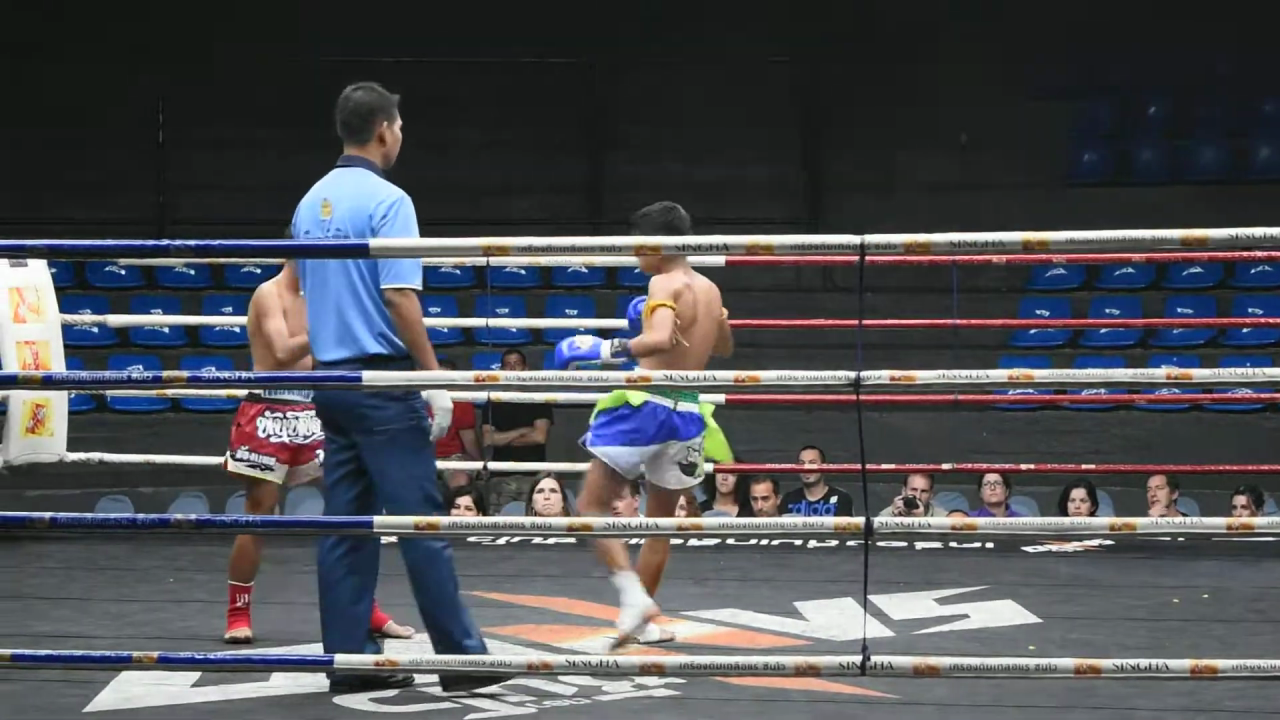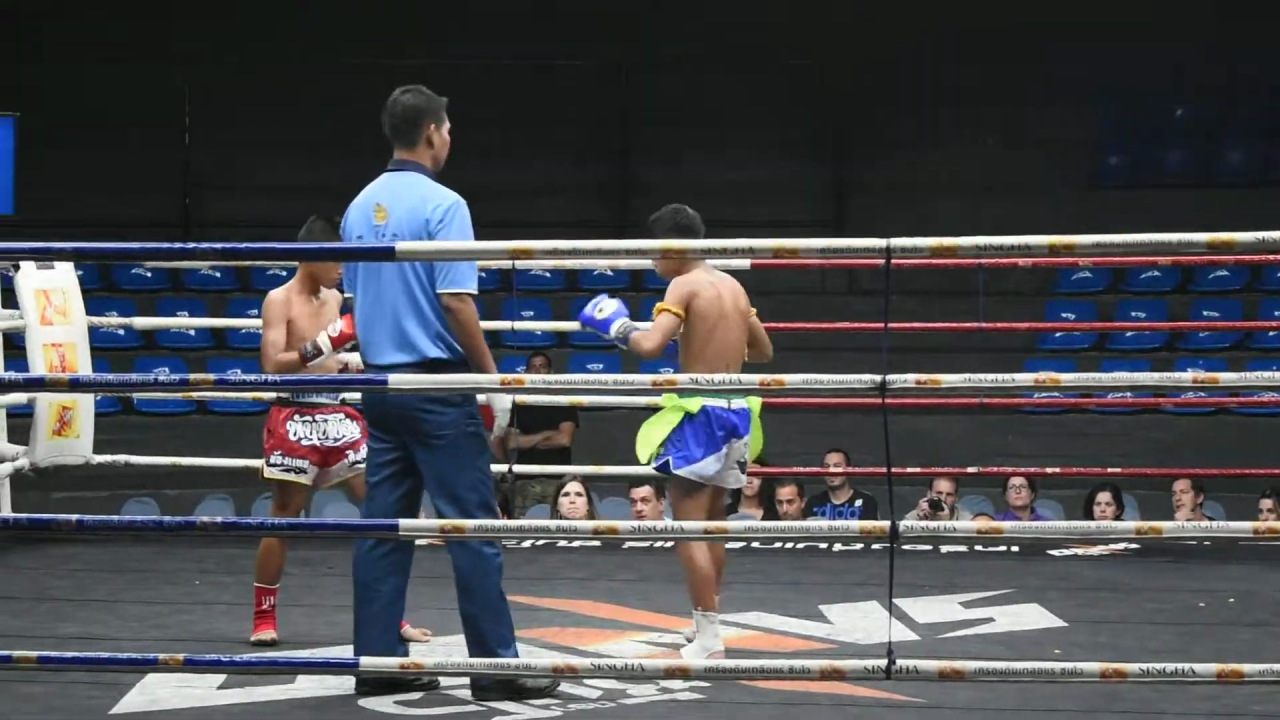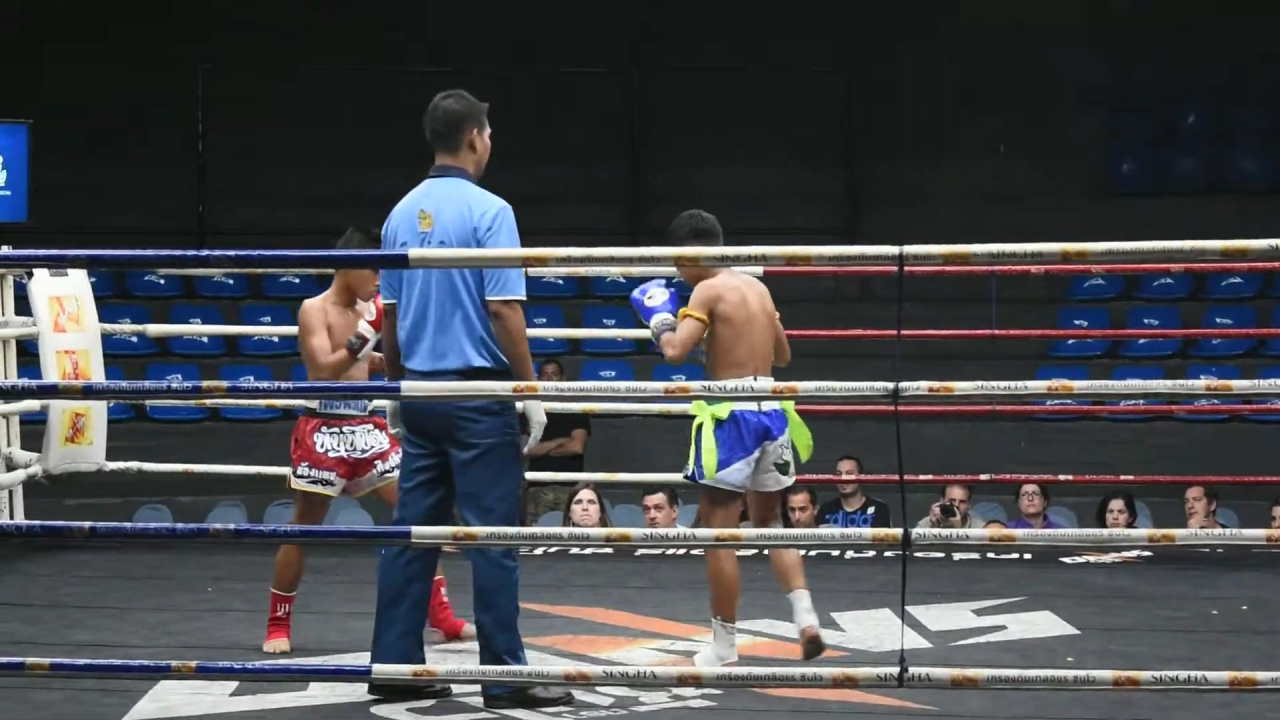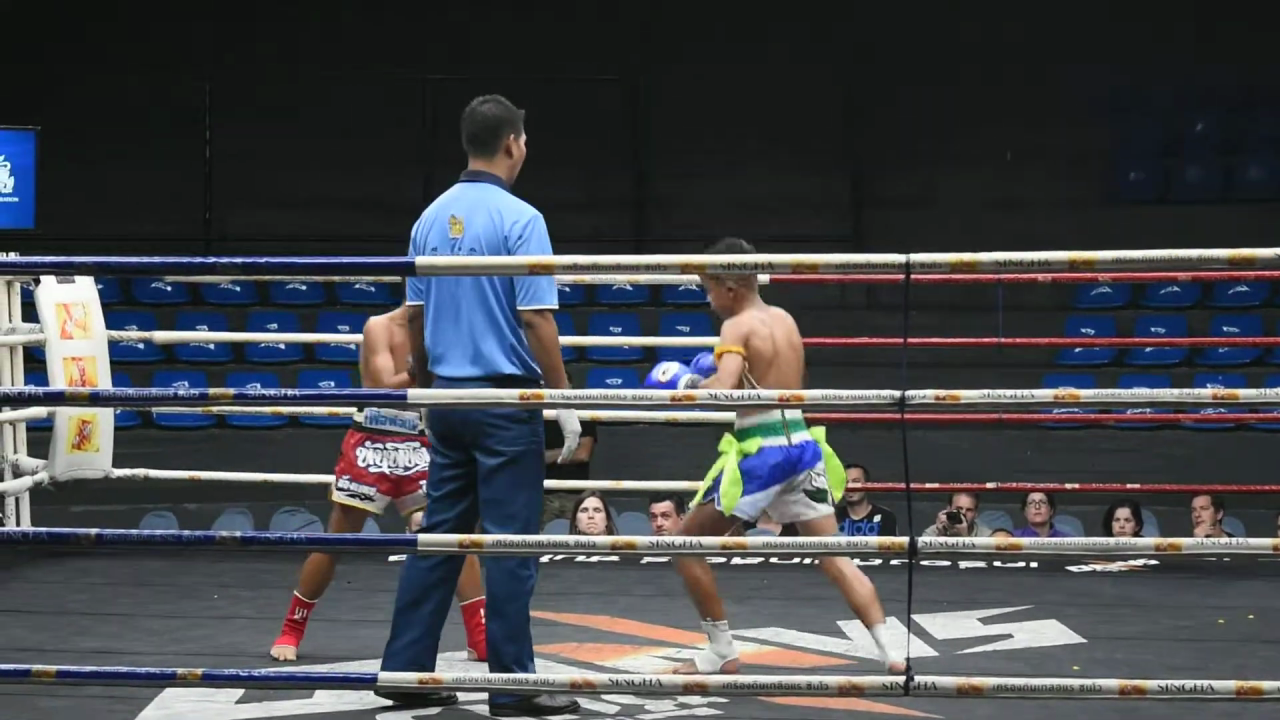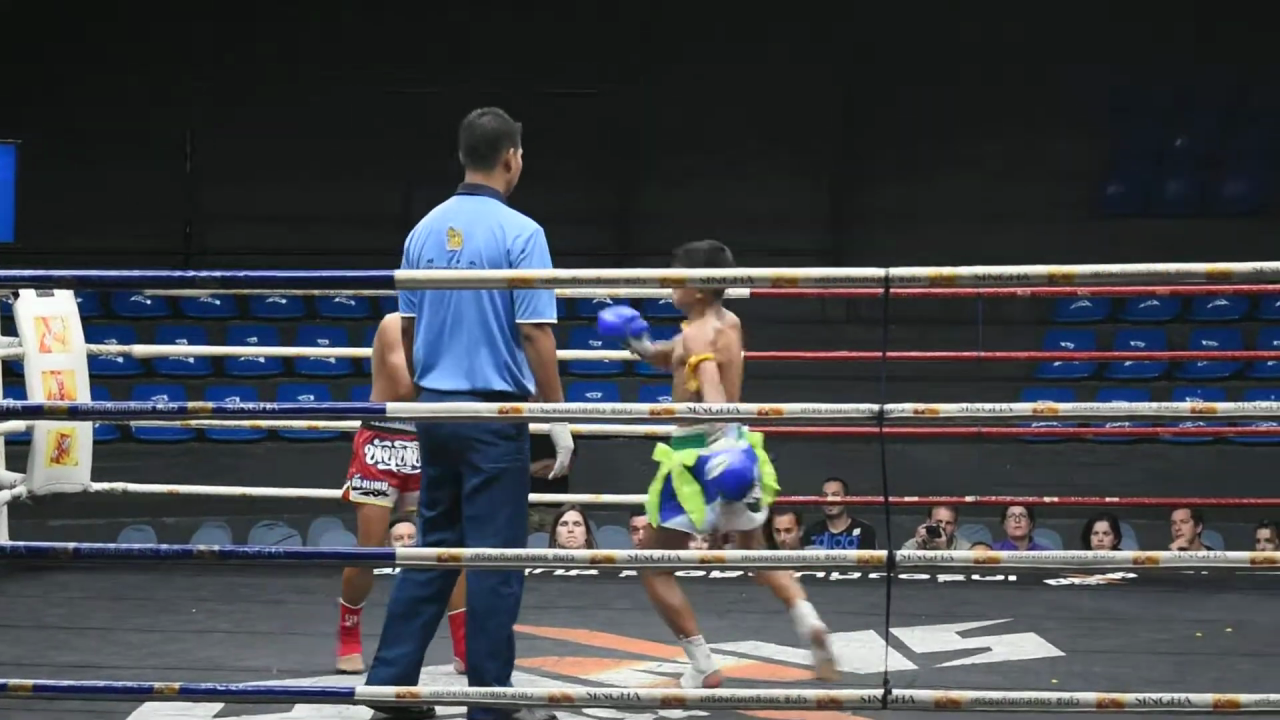
dt=0.2s
person 1, frame 1
left shoulder: (310, 203)
right shoulder: (387, 200)
right elbow: (400, 299)
right wrist: (434, 378)
left hip: (332, 381)
right hip: (382, 380)
left knee: (345, 523)
right knee: (420, 518)
left ankle: (350, 658)
right ankle: (461, 654)
person 1, frame 2
left shoulder: (359, 207)
right shoulder: (443, 204)
left elbow: (355, 306)
right elbow: (457, 303)
right wrist: (493, 381)
left hip: (382, 386)
right hip: (437, 385)
left knee: (384, 525)
right knee: (470, 524)
left ankle: (378, 660)
right ankle: (493, 667)
person 1, frame 3
left shoulder: (400, 213)
right shoulder: (489, 210)
left elbow: (387, 314)
right elbow: (505, 311)
left wrist: (396, 385)
right wrist: (532, 390)
left hip: (420, 393)
right hip: (477, 393)
left knee: (413, 531)
right knee: (491, 536)
left ankle: (394, 665)
right ankle: (504, 676)
person 1, frame 4
left shoulder: (430, 218)
right shoulder: (519, 218)
left elbow: (415, 318)
right elbow: (537, 319)
left wrist: (427, 386)
right wrist: (563, 401)
left hip: (447, 398)
right hip: (505, 400)
left knee: (439, 536)
right knee: (510, 543)
left ankle: (406, 669)
person 1, frame 5
left shoulder: (424, 230)
right shoulder: (520, 232)
left elbow: (407, 330)
right elbow: (536, 335)
right wrist: (558, 418)
left hip: (434, 411)
right hip: (493, 415)
left knee: (430, 552)
right knee: (495, 560)
person 2, frame 1
left shoulder: (664, 285)
right shoulder: (711, 290)
left elbow: (658, 341)
right elbow: (723, 346)
left wrist: (604, 350)
left hip: (644, 407)
right hip: (688, 414)
left knee: (591, 508)
right knee: (661, 520)
left ankle: (634, 600)
right ankle: (641, 616)
person 2, frame 2
left shoulder: (684, 287)
right shoulder: (733, 285)
left elbow: (648, 345)
right elbow: (763, 352)
left wrist: (613, 321)
left hip: (700, 411)
right hip: (738, 408)
left knee: (690, 528)
right knee: (709, 520)
left ankle: (707, 638)
right ankle: (707, 623)
person 2, frame 3
left shoulder: (706, 290)
right shoulder: (756, 287)
left elbow: (672, 349)
right elbow: (782, 356)
left wrist: (659, 317)
left hip: (731, 416)
right hip: (772, 412)
left knee: (718, 535)
right knee: (769, 523)
left ankle: (723, 646)
right ankle: (806, 618)
person 2, frame 4
left shoulder: (737, 327)
right shoulder: (785, 321)
left elbow: (723, 389)
left wrist: (681, 381)
left hip: (758, 451)
right hip: (802, 444)
left knee: (688, 542)
right knee: (834, 557)
left ankle: (719, 651)
right ankle: (892, 653)
person 2, frame 5
left shoulder: (705, 335)
right shoulder: (717, 323)
left elbow: (712, 391)
right elbow: (666, 357)
left wrist: (722, 451)
right wrist: (635, 333)
left hip: (698, 459)
right hip: (738, 453)
left knee: (653, 569)
right knee: (758, 556)
left ankle: (702, 665)
right ankle: (808, 620)
person 3, frame 1
right shoulder: (269, 294)
right elbow: (283, 355)
left hip: (308, 414)
right hip: (269, 416)
right knee: (258, 517)
left ankle: (365, 611)
right ankle: (238, 615)
person 3, frame 2
left shoulder: (335, 300)
right shoulder: (279, 300)
right elbow: (272, 366)
left wrist: (359, 360)
right wrist: (320, 345)
left hip: (340, 416)
right hip: (297, 419)
right knee: (284, 518)
right ankle: (264, 615)
person 3, frame 3
left shoulder: (372, 309)
right shoulder: (314, 309)
right elbow: (325, 370)
right wrist: (364, 332)
left hip: (370, 426)
right hip: (326, 428)
right knee: (304, 529)
left ankle: (442, 618)
right ankle: (278, 626)
person 3, frame 4
right shoulder: (378, 328)
right elbow: (389, 388)
left hip: (420, 446)
right hip: (372, 447)
left ankle: (480, 638)
right ankle: (291, 631)
person 3, frame 5
right shoulder: (393, 326)
right elbow: (407, 388)
right hip: (383, 444)
right knee: (370, 550)
left ankle: (465, 650)
right ankle: (349, 638)
